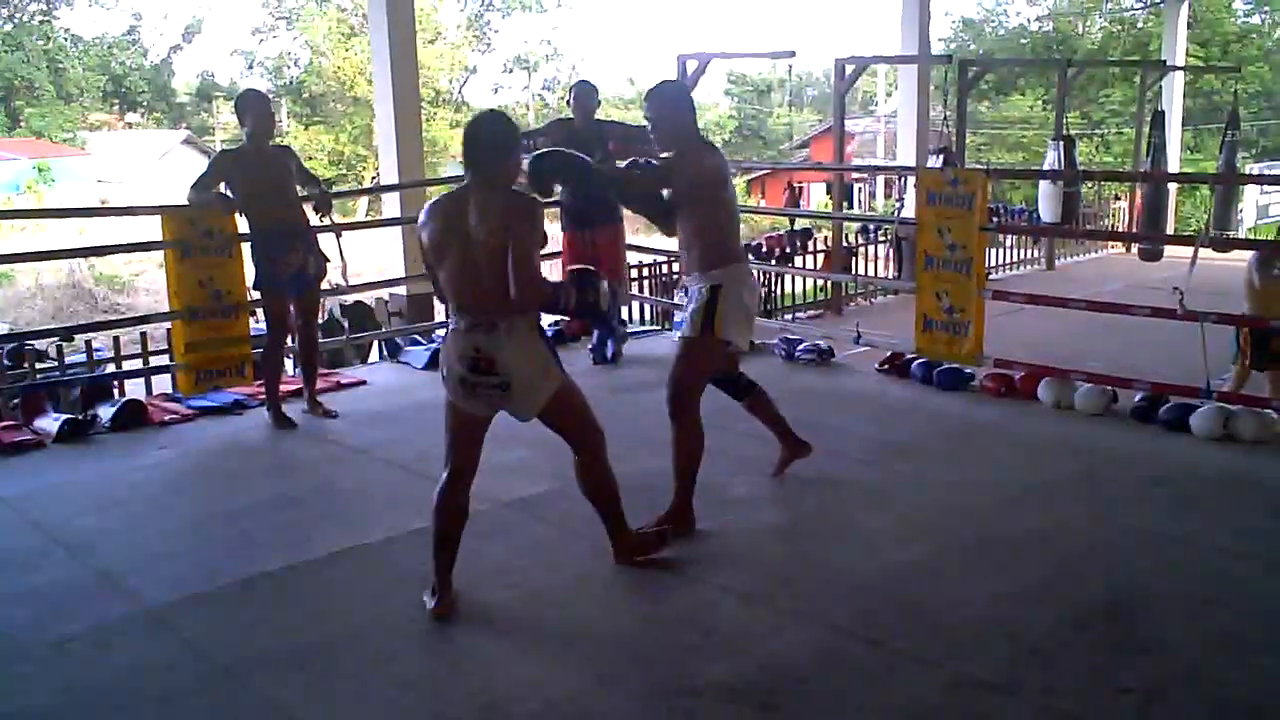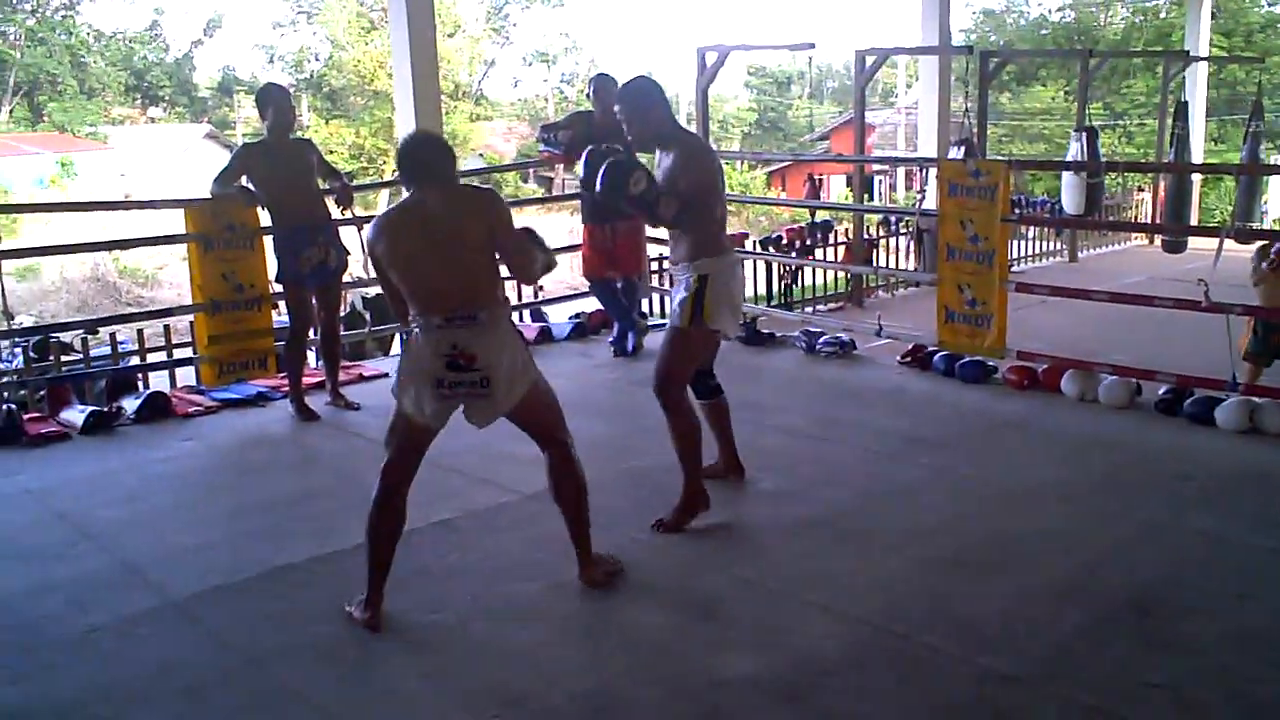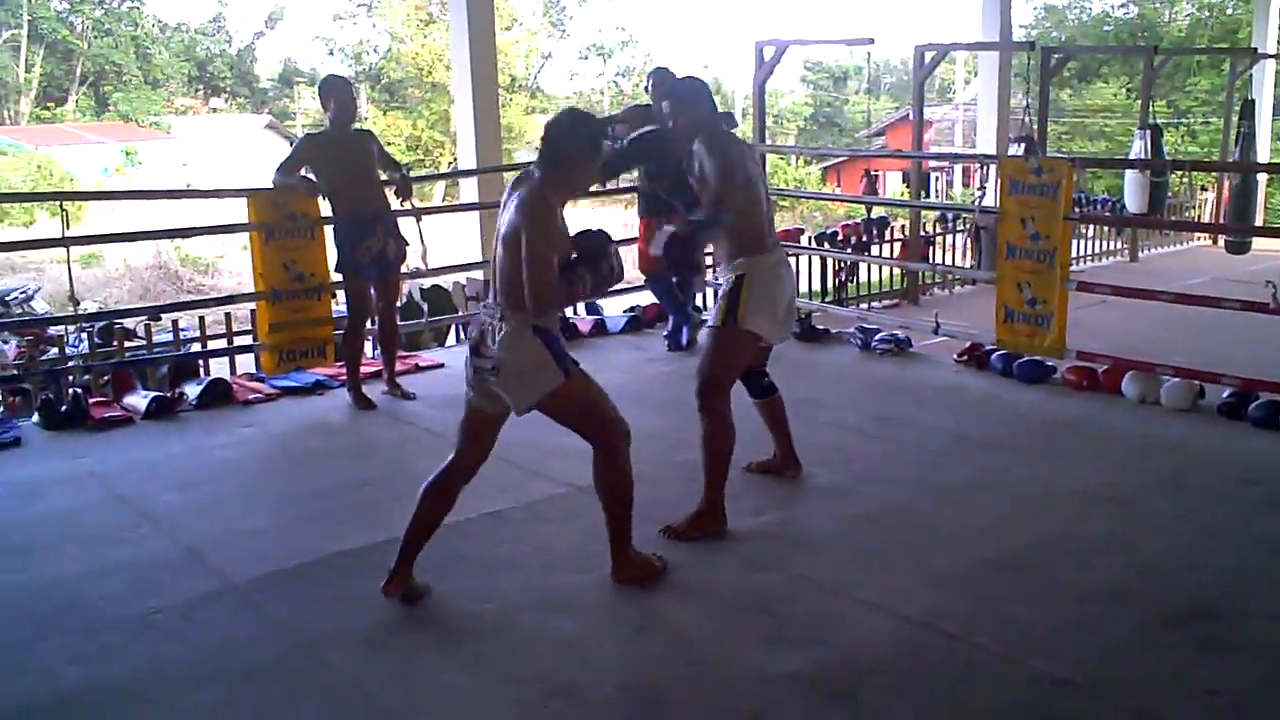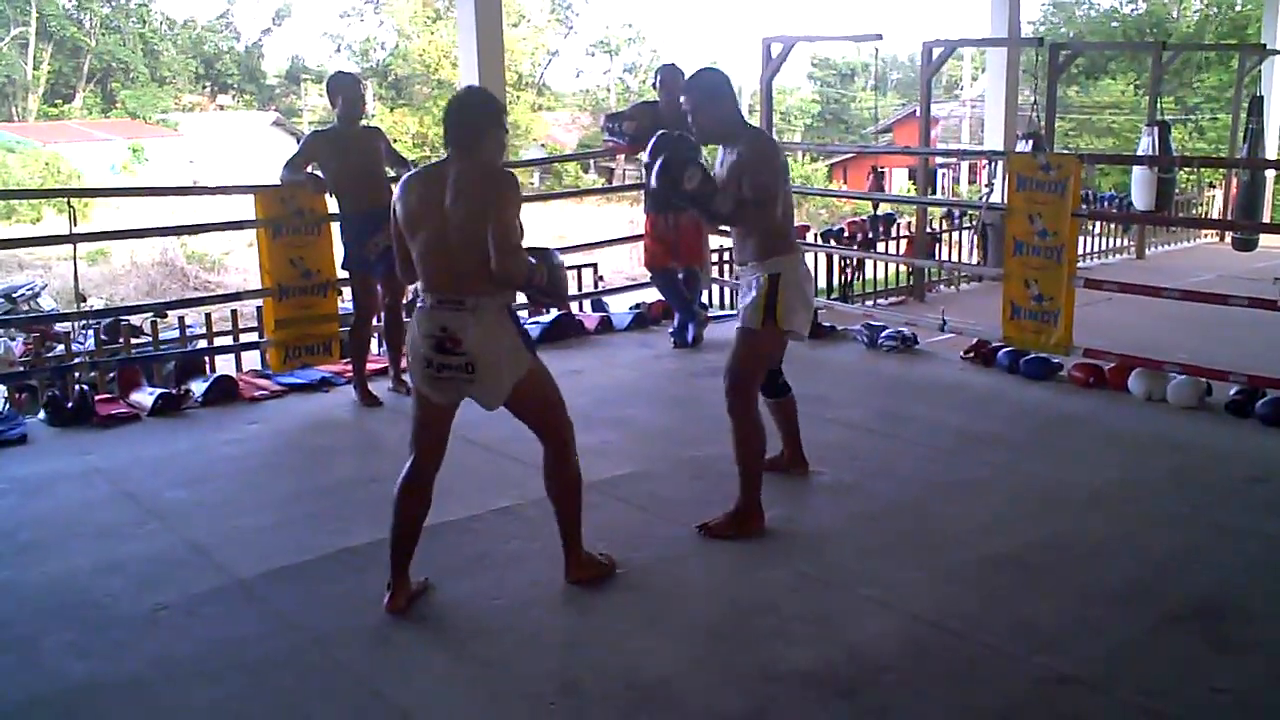
dt=0.5s
person 1, frame 1
left shoulder: (432, 214)
right shoulder: (520, 209)
left elbow: (445, 292)
right elbow: (524, 294)
left hip: (461, 353)
right hip: (519, 350)
left knee: (456, 473)
right knee: (588, 441)
left ankle: (443, 590)
right ankle: (622, 541)
person 1, frame 2
left shoulder: (381, 230)
right shoulder: (482, 201)
left elbow: (402, 312)
right elbow: (527, 271)
right wrist: (542, 256)
left hip: (427, 357)
right hip: (493, 348)
left knee: (394, 476)
right knee: (558, 445)
left ankle: (372, 603)
right ankle: (590, 561)
person 1, frame 3
left shoulder: (526, 183)
right shoulder: (542, 208)
right elbow: (542, 299)
right wrist: (590, 277)
left hip: (487, 341)
right hip: (523, 344)
left knee: (462, 461)
right knee: (613, 438)
left ankle: (400, 573)
right ankle: (624, 559)
person 1, frame 4
left shoulder: (409, 188)
right shoulder: (497, 183)
left elbow: (406, 271)
right elbow: (505, 266)
right wrist: (539, 275)
left hip: (431, 333)
right hip: (489, 332)
left knee: (422, 461)
right knee: (559, 438)
left ankle: (399, 585)
right ankle: (576, 559)
person 2, frame 1
left shoulder: (696, 155)
right shoulder: (695, 158)
left elbow: (646, 178)
right elbow: (669, 220)
right wrist: (643, 200)
left hip: (717, 290)
right hip: (713, 285)
left knee: (681, 397)
right knee: (724, 375)
left ankle: (681, 512)
right ankle: (792, 444)
person 2, frame 2
left shoulder: (691, 152)
right shoulder: (666, 153)
left elbow: (703, 218)
right elbow: (661, 211)
left wrist: (644, 197)
right wrist: (627, 191)
left hip: (708, 276)
right hip: (695, 275)
left knee: (668, 384)
right knee: (699, 375)
left ankle: (693, 495)
right ankle: (729, 461)
person 2, frame 3
left shoulder: (710, 145)
right shoulder: (736, 149)
left elbow: (724, 204)
left wrist: (686, 231)
left hip: (752, 279)
right hip: (768, 274)
left knee: (711, 389)
right knee: (750, 371)
left ankle: (711, 512)
right ankle: (786, 457)
person 2, frame 4
left shoulder: (755, 147)
right shoulder: (729, 150)
left elbow: (765, 215)
right elbow: (725, 212)
left wrist: (703, 193)
right wrist: (692, 185)
left hip: (776, 276)
right hip: (758, 274)
left knee: (738, 389)
right knee: (767, 372)
left ankle: (748, 511)
right ankle: (792, 455)
person 3, frame 1
left shoulder: (285, 154)
right shoulder: (229, 160)
left elbow: (309, 181)
right elbow: (194, 194)
left wrist: (321, 193)
right wrist: (218, 197)
left hip: (303, 241)
right hip: (269, 248)
left knee: (309, 326)
right knee: (278, 330)
left ankle: (311, 397)
right ankle: (274, 406)
person 3, frame 2
left shoulder: (305, 147)
right shoulder: (250, 153)
left elbow: (330, 173)
right elbow: (217, 187)
left wrist: (342, 185)
right wrist: (240, 190)
left hip: (325, 234)
right hip: (291, 241)
left knee: (330, 318)
right knee: (300, 323)
left ankle: (334, 389)
right ankle: (296, 398)
person 3, frame 3
left shoulder: (367, 138)
right shoulder: (312, 144)
left elbow: (390, 165)
right elbow: (279, 176)
left wrist: (401, 177)
right wrist: (302, 181)
left hip: (384, 224)
right hip: (352, 231)
left knee: (388, 308)
right knee: (359, 313)
left ankle: (390, 379)
right ankle: (353, 386)
person 3, frame 4
left shoulder: (375, 135)
right shoulder: (319, 140)
left elbow: (398, 162)
right elbow: (286, 174)
left wrist: (409, 173)
right wrist: (308, 177)
left hip: (391, 220)
right hip: (358, 227)
left knee: (394, 305)
right knee: (366, 310)
left ankle: (396, 375)
right ankle: (360, 384)
person 4, frame 1
left shoulder: (608, 131)
right shoulder: (560, 130)
left elbow: (645, 139)
right elbow: (526, 140)
left wrist: (621, 148)
right wrist: (541, 143)
left hip: (607, 218)
right hip: (574, 221)
left knee: (611, 280)
person 4, frame 2
right shoulder: (580, 123)
right wrist: (566, 142)
left hip: (627, 212)
right hip: (594, 213)
left knee: (631, 274)
right knee: (597, 276)
left ankle: (624, 329)
right ankle: (632, 325)
person 4, frame 3
right shoulder: (638, 116)
right elbow: (606, 127)
left hip: (684, 207)
right hip: (652, 208)
left knee: (686, 268)
right knee: (653, 269)
left ankle: (677, 324)
right ankle: (686, 318)
person 4, frame 4
right shoulder: (645, 114)
right hip: (658, 204)
left knee: (692, 266)
right knee: (658, 267)
left ankle: (683, 323)
right ankle: (693, 316)
